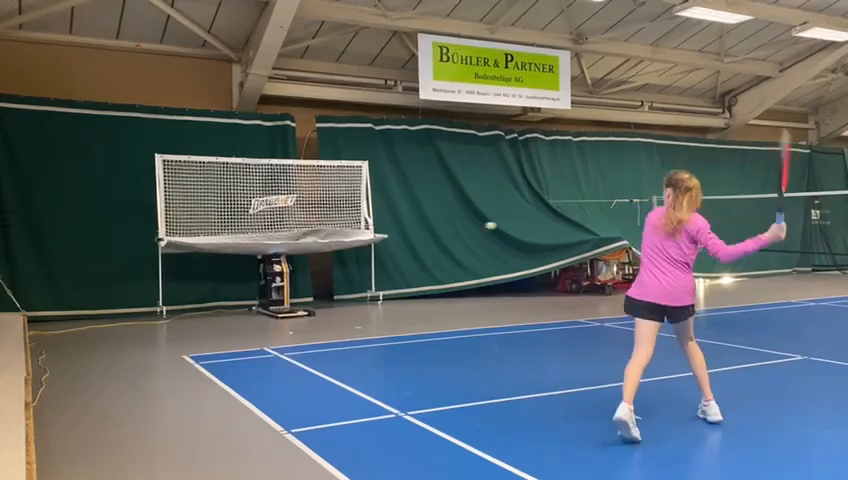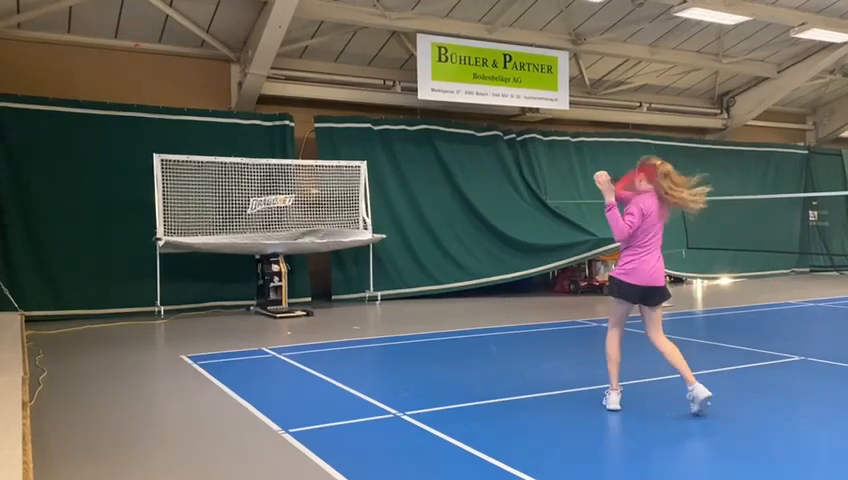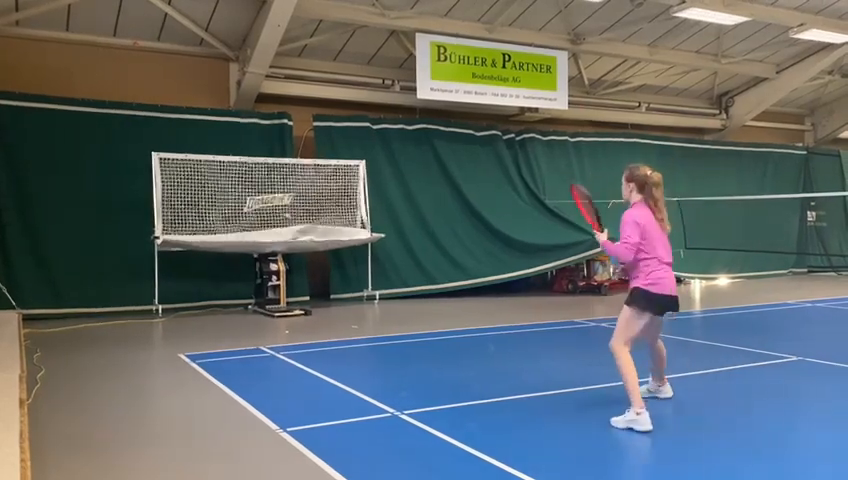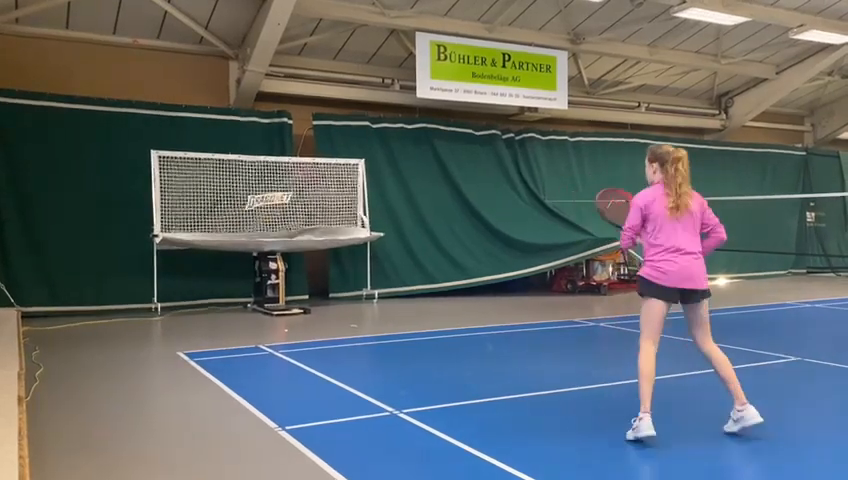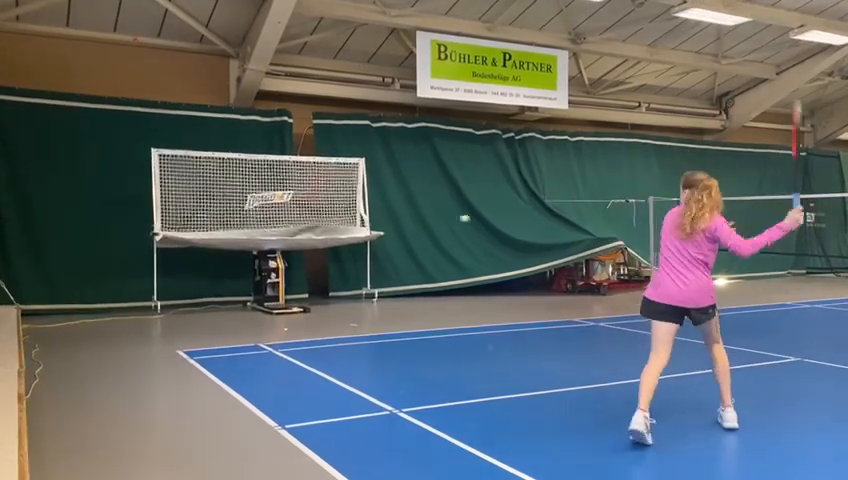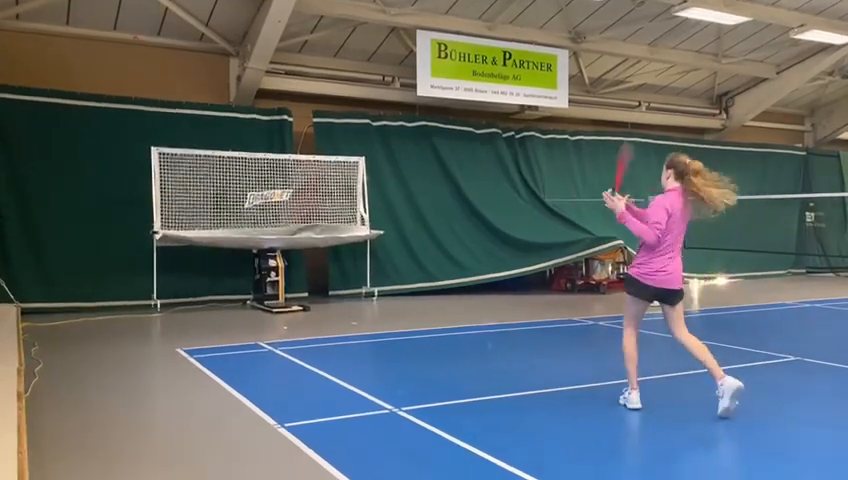
dt=0.5s
person 1, frame 1
left shoulder: (650, 217)
right shoulder: (696, 222)
right elbow: (725, 254)
right wrist: (768, 236)
left hip: (646, 294)
right hip: (680, 294)
left knee: (641, 355)
right knee: (688, 344)
left ankle: (626, 407)
right ankle: (709, 404)
person 1, frame 2
left shoulder: (640, 203)
right shoulder: (657, 200)
left elbow: (621, 234)
right elbow: (624, 195)
left wrist: (609, 202)
right wrist: (608, 185)
left hip: (629, 275)
right hip: (654, 277)
left knee: (615, 331)
right knee: (657, 337)
left ankle: (614, 393)
right ankle: (694, 386)
person 1, frame 3
left shoulder: (632, 215)
right shoulder: (654, 214)
left elbow: (624, 255)
left wrist: (603, 241)
right wrist: (640, 265)
left hip: (649, 288)
right hip: (667, 287)
left knee: (618, 345)
right knee: (651, 337)
left ankle: (638, 412)
right ankle: (660, 384)
person 1, frame 4
left shoulder: (643, 198)
right shoulder: (694, 198)
left elbow: (626, 241)
right elbow: (719, 236)
left wrist: (642, 239)
left hip: (659, 275)
right hip: (694, 276)
left knee: (647, 346)
right knee: (706, 344)
left ankle: (644, 418)
right ankle: (743, 407)
person 1, frame 5
left shoulder: (671, 217)
right shoulder: (714, 221)
right elbow: (745, 249)
right wrist: (786, 225)
left hip: (662, 296)
right hip: (699, 296)
left knee: (657, 358)
right knee: (715, 346)
left ankle: (641, 415)
right ankle: (727, 409)
person 1, frame 6
left shoulder: (663, 201)
right shoulder: (684, 201)
left elbow: (651, 238)
right elbow: (649, 219)
left wrist: (621, 213)
right wrist: (628, 207)
left hip: (645, 275)
right hip: (672, 279)
left knee: (630, 329)
right knee: (682, 334)
left ankle: (633, 392)
right ankle: (723, 380)
